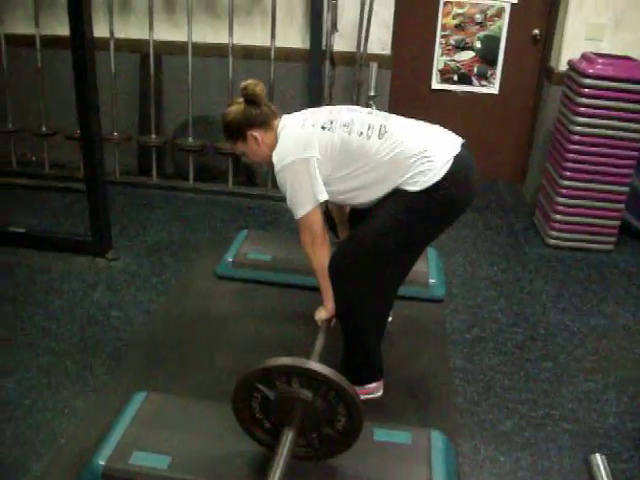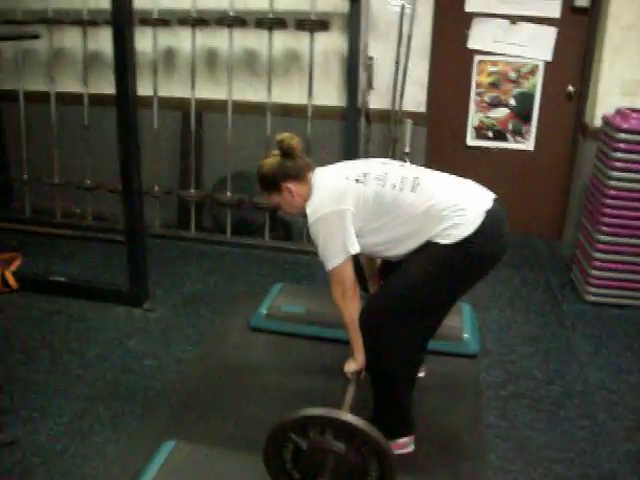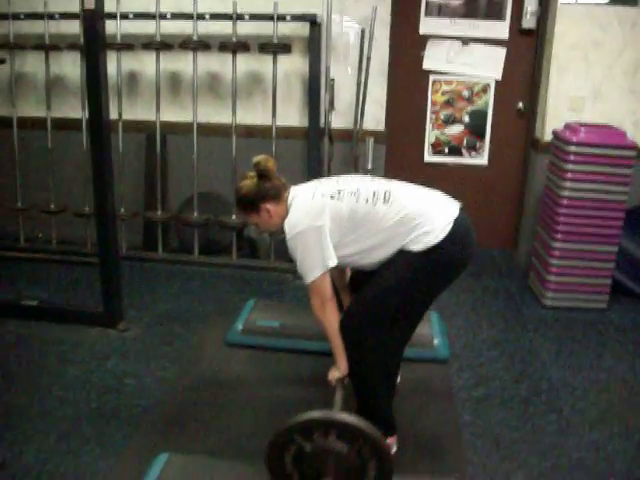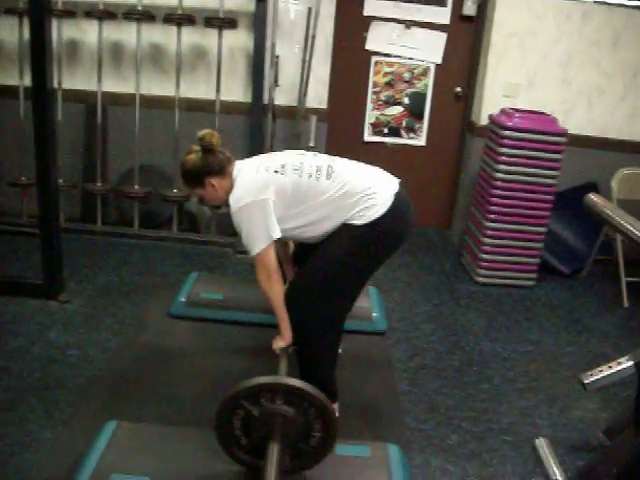
dt=0.5s
person 1, frame 1
left shoulder: (290, 155)
right shoulder: (303, 126)
left elbow: (314, 237)
right elbow: (338, 182)
left wrist: (329, 302)
right wrist: (346, 238)
left hip: (437, 182)
right hip: (447, 155)
left knee: (350, 267)
right knee: (363, 229)
left ankle: (363, 378)
right ankle: (373, 307)
person 1, frame 2
left shoulder: (324, 207)
right shoulder: (336, 179)
left elbow: (344, 289)
right elbow: (367, 240)
left wrist: (358, 354)
right wrist: (376, 289)
left hip: (469, 236)
right hip: (479, 210)
left knee: (380, 319)
right knee: (394, 283)
left ankle: (394, 432)
right ankle: (404, 361)
person 1, frame 3
left shoulder: (300, 224)
right shoulder: (309, 197)
left elbow: (323, 301)
right elbow: (337, 255)
left wrist: (341, 362)
right wrist: (348, 300)
left hip: (438, 243)
right hip: (443, 219)
left knee: (361, 326)
right knee: (364, 291)
left ankle: (378, 433)
right ankle: (382, 369)
person 1, frame 4
left shoulder: (245, 198)
right shoulder: (254, 171)
left elbow: (268, 273)
right elbow: (281, 230)
left wrist: (285, 332)
right wrist: (292, 276)
left hip: (379, 217)
right hip: (383, 193)
left knee: (306, 297)
right knee: (306, 262)
right ankle: (323, 338)
